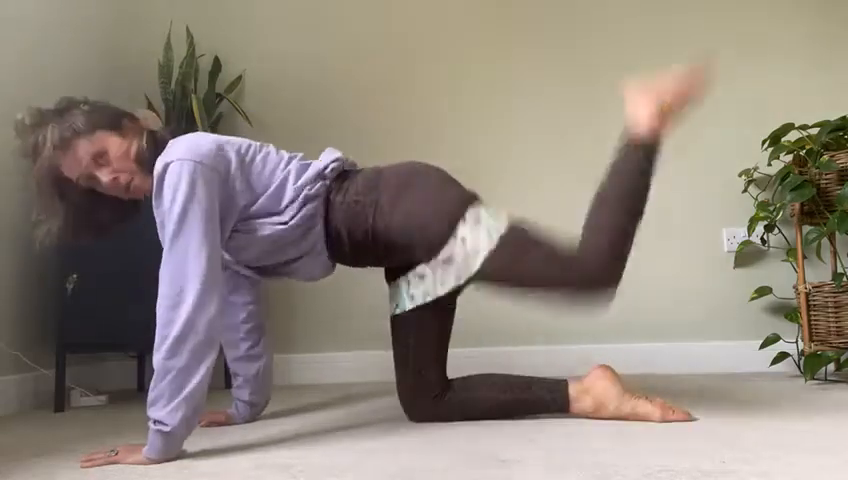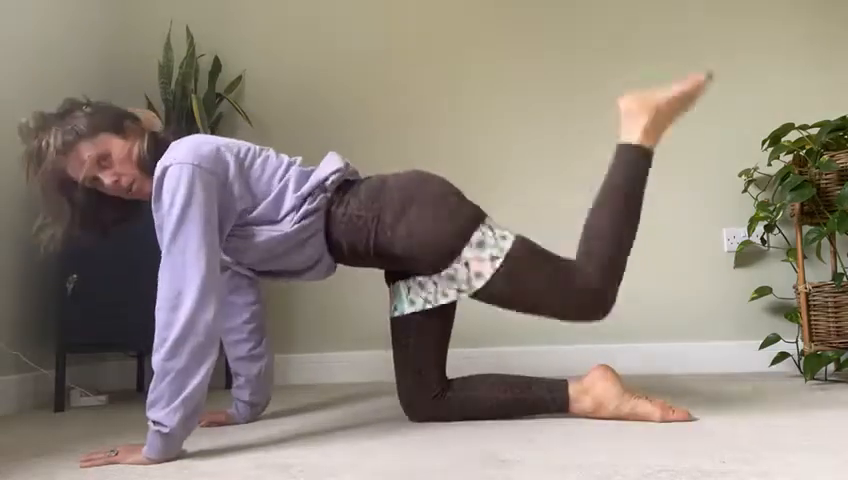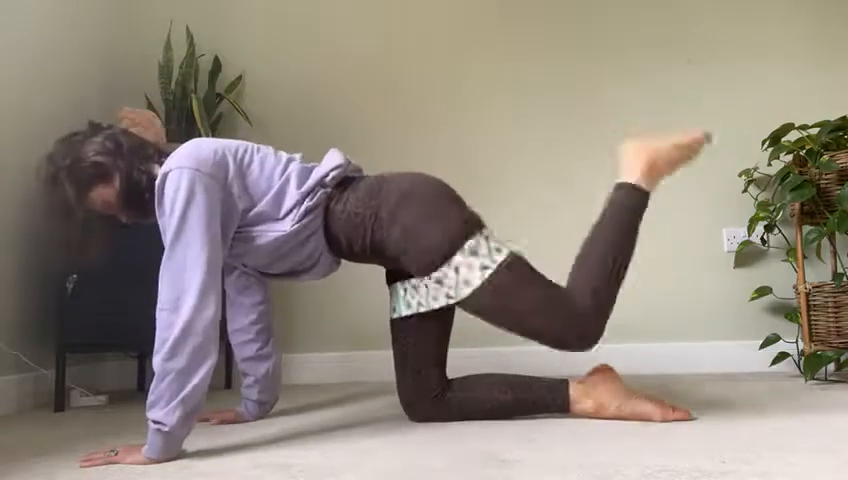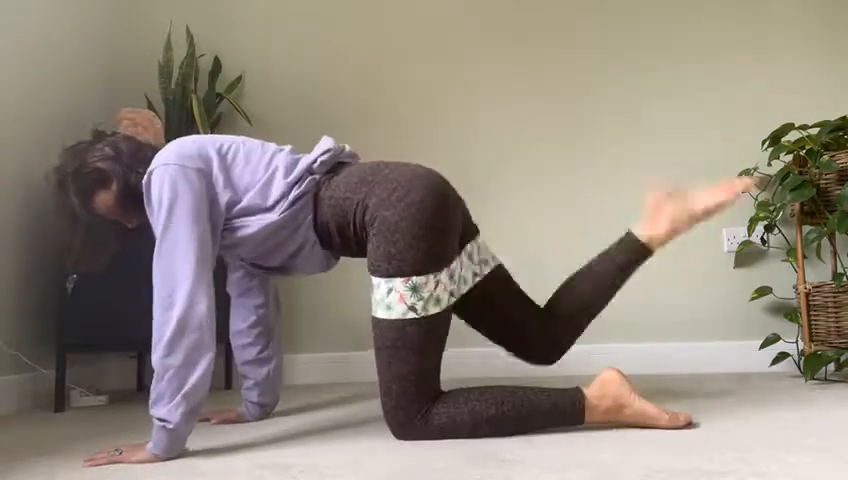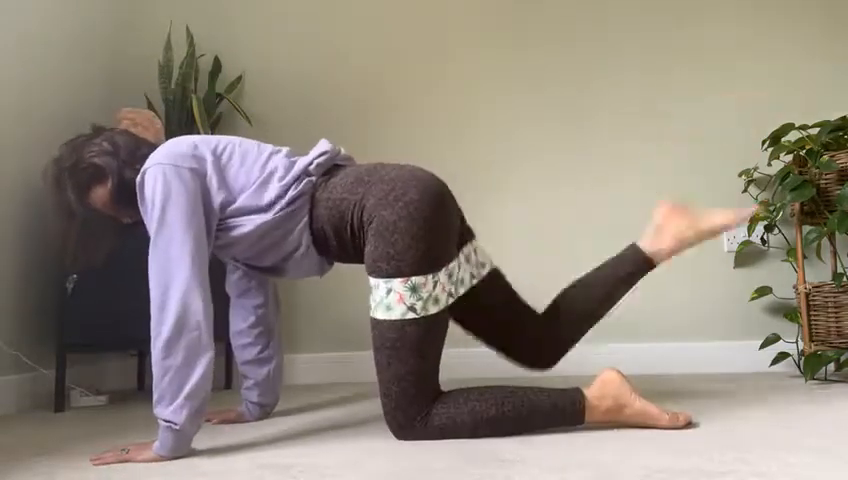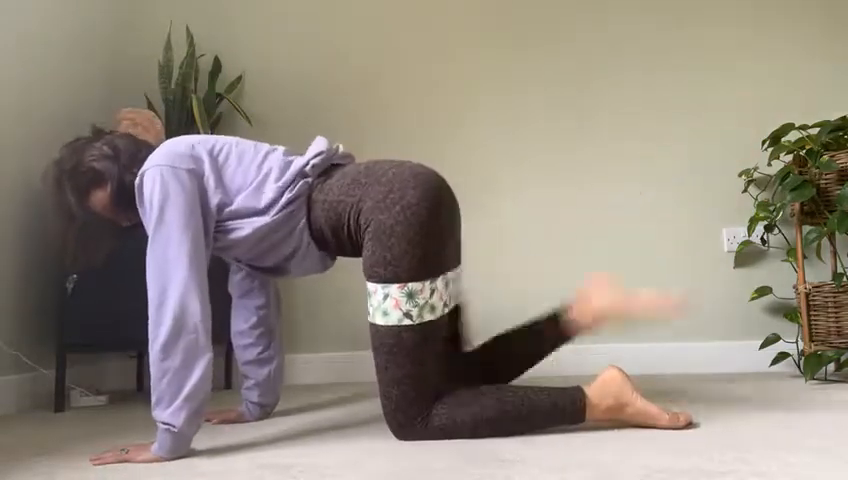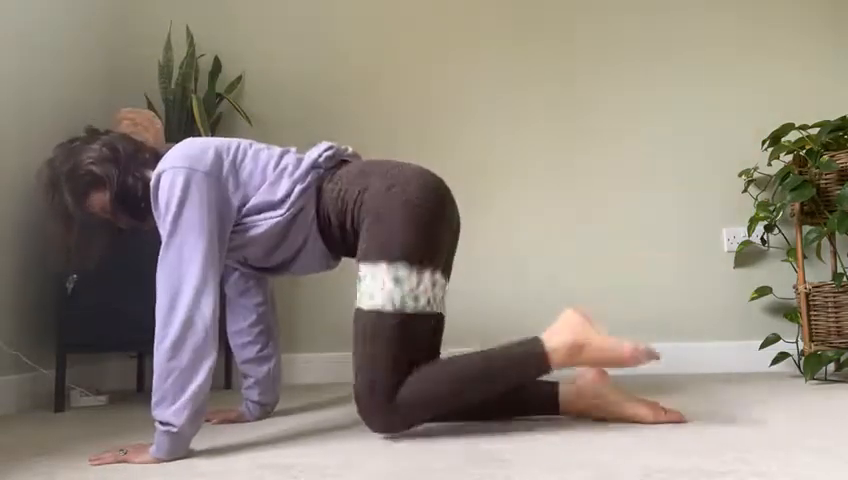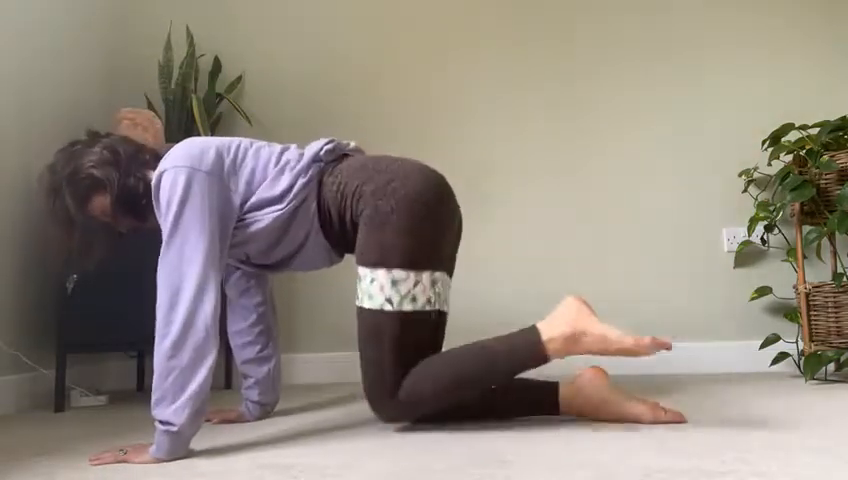
dt=0.3s
person 1, frame 1
left shoulder: (186, 162)
right shoulder: (184, 186)
left elbow: (190, 304)
right elbow: (232, 292)
left wrist: (161, 440)
right wrist: (248, 404)
left hip: (407, 203)
right hip: (396, 237)
left knee: (591, 269)
right knee: (428, 402)
left ankle: (644, 121)
right ankle: (588, 395)
person 1, frame 2
left shoulder: (183, 167)
right shoulder: (182, 181)
left elbow: (188, 310)
right elbow: (231, 289)
left wrist: (160, 438)
right wrist: (244, 403)
left hip: (409, 216)
right hip: (399, 245)
left knee: (590, 292)
right knee: (424, 402)
left ankle: (638, 130)
right ankle: (585, 393)
person 1, frame 3
left shoulder: (187, 172)
right shoulder: (195, 182)
left elbow: (188, 311)
right elbow: (243, 290)
left wrist: (158, 440)
right wrist: (254, 401)
left hip: (407, 216)
right hip: (398, 235)
left knee: (578, 319)
right knee: (426, 401)
left ankle: (638, 171)
right ankle: (587, 393)
person 1, frame 4
left shoulder: (171, 170)
right shoulder: (201, 175)
left elbow: (183, 306)
right elbow: (249, 284)
left wrist: (165, 438)
right wrist: (257, 400)
left hip: (399, 207)
right hip: (411, 201)
left knee: (412, 417)
right knee: (544, 339)
left ankle: (600, 401)
right ankle: (658, 224)
person 1, frame 5
left shoulder: (166, 170)
right shoulder: (201, 179)
left elbow: (180, 307)
right elbow: (249, 285)
left wrist: (172, 436)
right wrist: (258, 400)
left hip: (395, 212)
right hip: (409, 204)
left knee: (413, 418)
right knee: (543, 343)
left ankle: (601, 401)
right ankle: (660, 238)
person 1, frame 6
left shoulder: (165, 172)
right shoulder: (198, 178)
left elbow: (177, 306)
right elbow: (251, 284)
left wrist: (169, 437)
right wrist: (258, 400)
left hip: (400, 204)
right hip: (407, 206)
left knee: (412, 419)
right knee: (444, 386)
left ankle: (598, 398)
right ankle: (578, 315)
person 1, frame 7
left shoulder: (180, 172)
right shoulder: (203, 186)
left elbow: (186, 306)
right elbow: (243, 287)
left wrist: (169, 439)
right wrist: (258, 399)
left hip: (395, 204)
right hip: (400, 210)
left knee: (387, 407)
right knee: (412, 399)
left ankle: (559, 342)
right ankle: (579, 393)
person 1, frame 8
left shoulder: (181, 173)
right shoulder: (203, 183)
left elbow: (187, 305)
right elbow: (243, 285)
left wrist: (167, 439)
right wrist: (258, 400)
left hip: (397, 199)
right hip: (410, 202)
left knee: (391, 397)
right knee: (418, 389)
left ankle: (559, 331)
right ankle: (581, 390)
